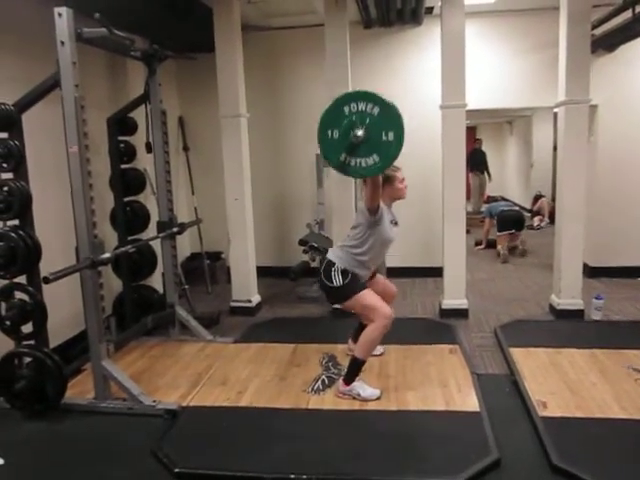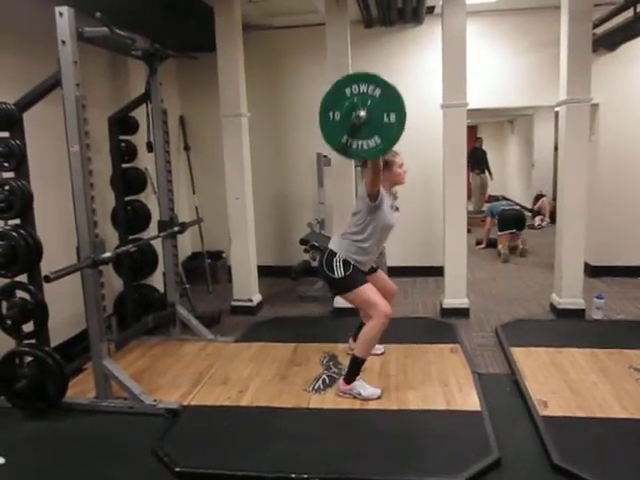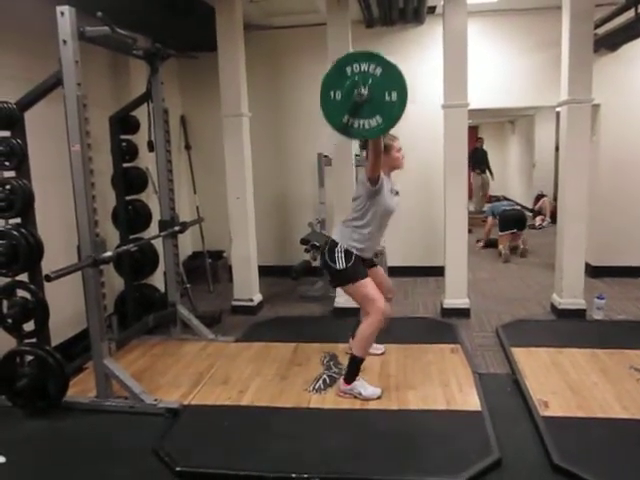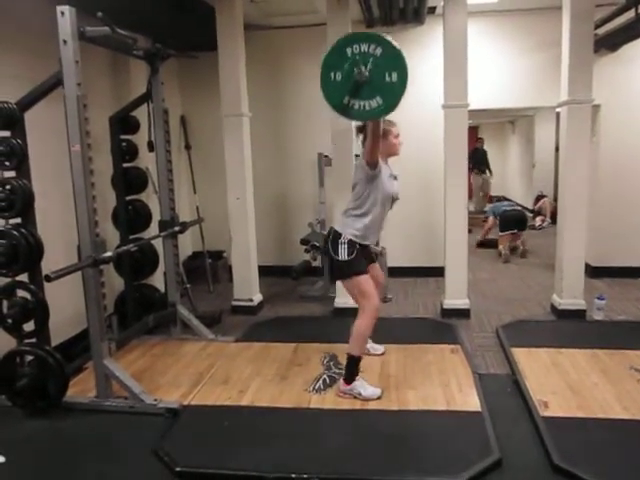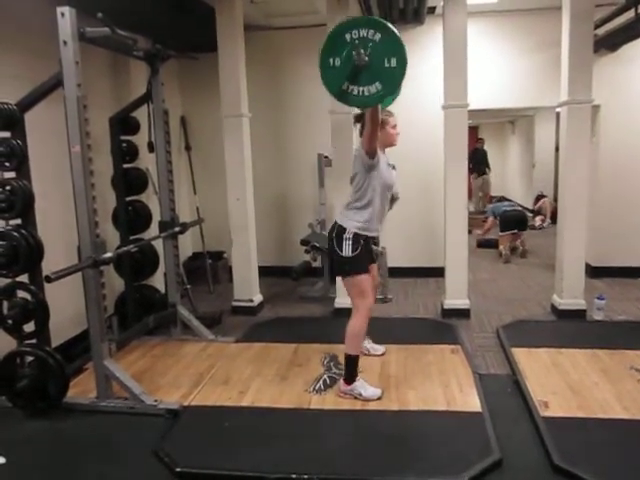
dt=0.1s
person 1, frame 1
left shoulder: (387, 209)
right shoulder: (375, 210)
left elbow: (374, 181)
right elbow: (373, 181)
left hip: (352, 269)
right hip: (336, 273)
left knee: (389, 293)
right knee: (384, 316)
left ankle: (356, 342)
right ankle: (348, 383)
person 1, frame 2
left shoulder: (386, 194)
right shoulder: (374, 196)
left elbow: (377, 166)
right elbow: (373, 167)
left hip: (356, 260)
right hip: (339, 262)
left knee: (388, 292)
right knee: (381, 313)
left ankle: (358, 341)
right ankle: (349, 382)
person 1, frame 3
left shoulder: (387, 180)
right shoulder: (374, 180)
left elbow: (376, 147)
right elbow: (374, 149)
left hip: (358, 251)
right hip: (341, 252)
left knee: (385, 290)
right knee: (379, 310)
left ankle: (358, 341)
right ankle: (349, 381)
person 1, frame 4
left shoulder: (383, 165)
right shoulder: (370, 165)
left elbow: (376, 132)
right elbow: (373, 132)
left hip: (361, 241)
right hip: (346, 242)
left knee: (378, 287)
right knee: (370, 306)
left ankle: (360, 341)
right ankle: (349, 382)
person 1, frame 5
left shoulder: (381, 156)
right shoulder: (368, 155)
left elbow: (374, 122)
right elbow: (371, 121)
left hip: (363, 235)
right hip: (349, 236)
left knee: (372, 288)
right knee: (364, 305)
left ankle: (359, 340)
right ankle: (349, 382)
